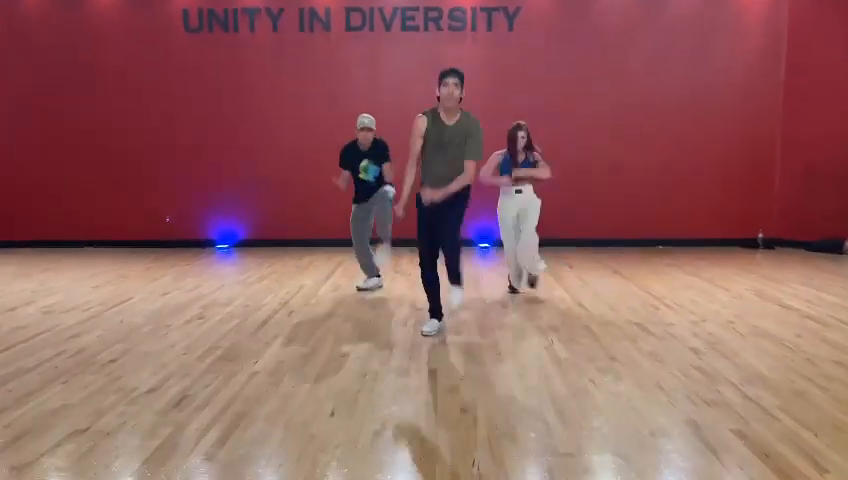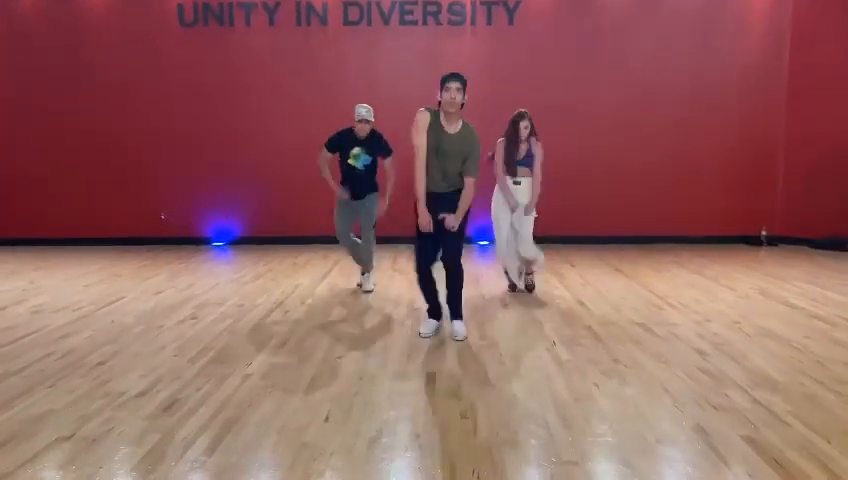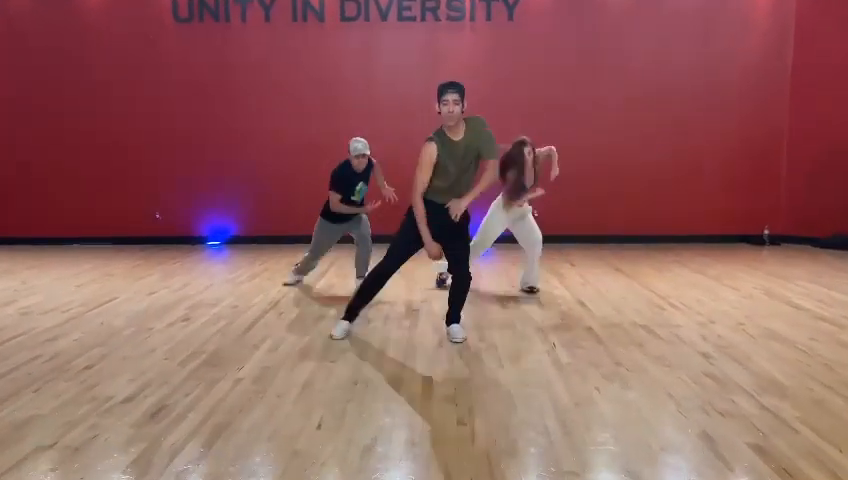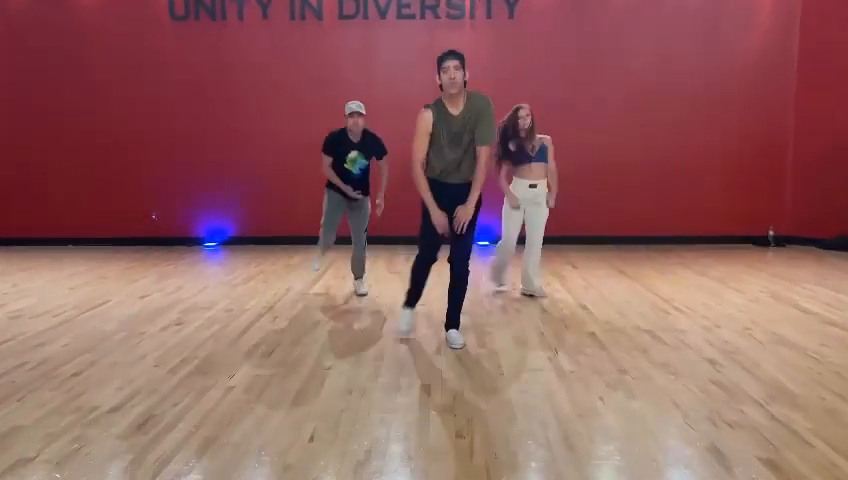
dt=0.3s
person 1, frame 1
left shoulder: (471, 125)
right shoulder: (423, 120)
left elbow: (469, 173)
right elbow: (412, 161)
left wrist: (441, 193)
right wrist: (402, 200)
left hip: (454, 194)
right hip: (426, 193)
left knee: (449, 236)
right knee: (426, 257)
left ankle: (456, 284)
right ankle: (435, 316)
person 1, frame 2
left shoulder: (470, 136)
right shoulder: (424, 118)
left elbow: (470, 185)
right elbow: (419, 164)
left wrist: (458, 217)
right wrist: (422, 210)
left hip: (455, 200)
right hip: (429, 199)
left knee: (452, 260)
right knee: (423, 262)
left ankle: (456, 317)
right ankle: (434, 315)
person 1, frame 3
left shoulder: (479, 127)
right shoulder: (433, 146)
left elbow: (491, 169)
right elbow: (416, 195)
left wrist: (466, 199)
right wrist: (428, 240)
left hip: (457, 211)
right hip: (425, 210)
left knee: (461, 273)
right knee: (387, 266)
left ankle: (453, 321)
right ankle: (349, 317)
person 1, frame 4
left shoulder: (482, 105)
right shoulder: (429, 115)
left elbow: (483, 158)
right elbow: (417, 166)
left wrist: (470, 204)
right wrist: (433, 210)
left hip: (469, 192)
right hip: (437, 190)
left knee: (460, 262)
right knee: (426, 255)
left ankle: (452, 325)
right ankle: (409, 307)
person 2, frame 1
left shoulder: (381, 146)
right shoulder: (348, 151)
left elbow: (387, 174)
right elbow: (345, 175)
left wrist: (388, 178)
right wrist: (341, 182)
left hip: (382, 191)
right hip: (361, 200)
left knee: (385, 198)
right knee: (359, 241)
left ankle: (385, 243)
right ankle: (373, 277)
person 2, frame 2
left shoulder: (377, 139)
right shoulder: (341, 137)
left elbow: (390, 169)
right elbow: (323, 159)
left wrist: (386, 197)
right wrist: (334, 186)
left hip: (370, 194)
right hip: (346, 194)
left knee: (367, 235)
right knee: (343, 234)
left ankle: (367, 273)
right ankle: (364, 268)
person 2, frame 3
left shoulder: (368, 163)
right shoulder: (340, 173)
right elbow: (334, 204)
left wrist: (383, 185)
right wrist: (361, 209)
left hip: (356, 215)
right hip: (332, 218)
left knee: (365, 244)
right knee: (315, 252)
left ankle: (361, 278)
right ankle: (298, 272)
person 2, frame 4
left shoulder: (374, 140)
right shoulder: (334, 138)
left elbow: (383, 167)
right elbow: (325, 167)
left wrist: (381, 196)
right wrist: (344, 187)
left hip: (361, 195)
right hip: (337, 192)
left knee: (359, 239)
right knee: (329, 226)
left ankle: (359, 278)
right ankle: (323, 249)
person 3, frame 1
left shoulder: (532, 155)
right shoulder: (500, 155)
left elbow: (546, 173)
right elbow: (483, 175)
left wrist: (525, 172)
right wrist: (499, 181)
left hip: (527, 198)
right hip: (507, 199)
left knee: (528, 234)
right knee: (510, 244)
left ankle: (533, 270)
right ankle: (515, 280)
person 3, frame 2
left shoulder: (535, 145)
right shoulder: (502, 144)
left elbow: (537, 176)
right elbow: (499, 173)
left wrist: (532, 202)
right wrist: (510, 199)
left hip: (526, 191)
right hip: (503, 192)
left knee: (523, 233)
right knee: (503, 236)
left ankle: (528, 270)
right ankle: (513, 275)
person 3, frame 3
left shoulder: (534, 158)
right shoulder: (512, 172)
left elbow: (551, 149)
right elbow: (509, 201)
left wrist: (554, 166)
right wrist: (531, 195)
left hip: (521, 210)
right hip: (503, 209)
left knee: (535, 242)
right knee: (479, 244)
left ankle: (529, 283)
right ankle: (446, 270)
person 3, frame 4
left shoulder: (545, 141)
right shoulder: (510, 144)
left elbow: (552, 169)
right elbow: (503, 174)
left wrist: (552, 195)
right wrist: (508, 194)
left hip: (540, 194)
right hip: (517, 192)
left knee: (534, 242)
right knee: (508, 240)
left ankle: (531, 285)
right ankle: (497, 277)
